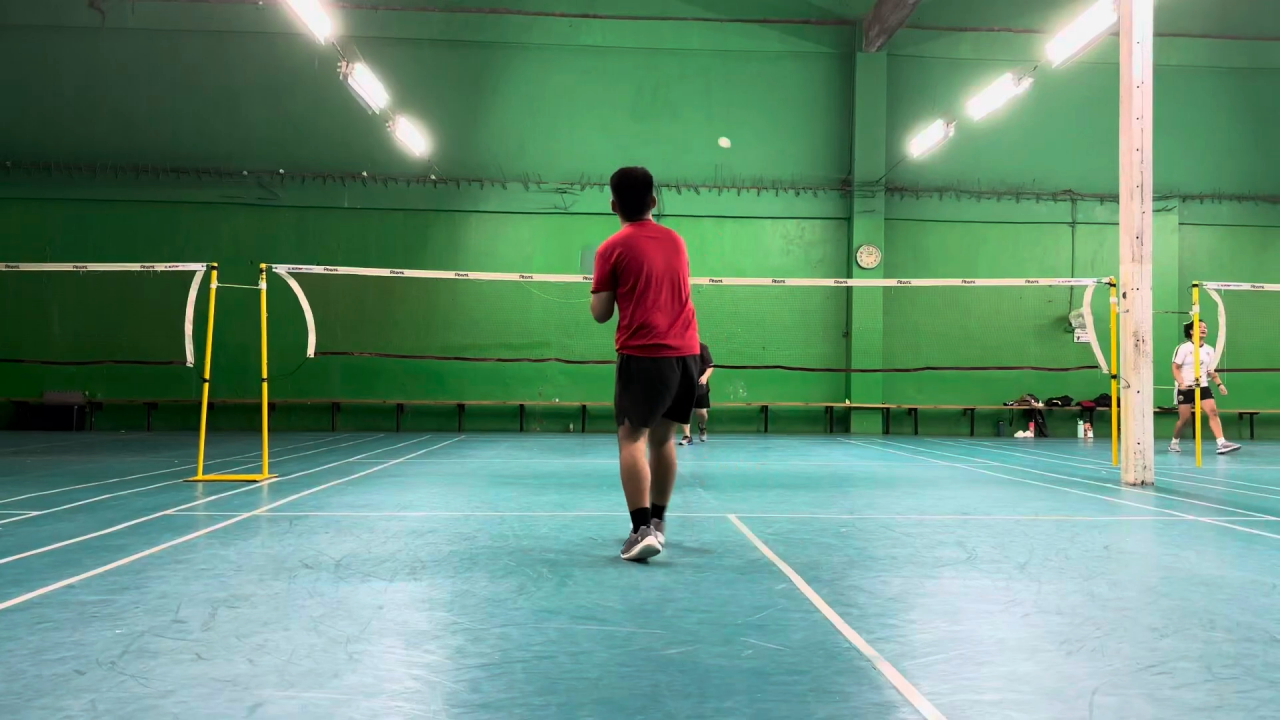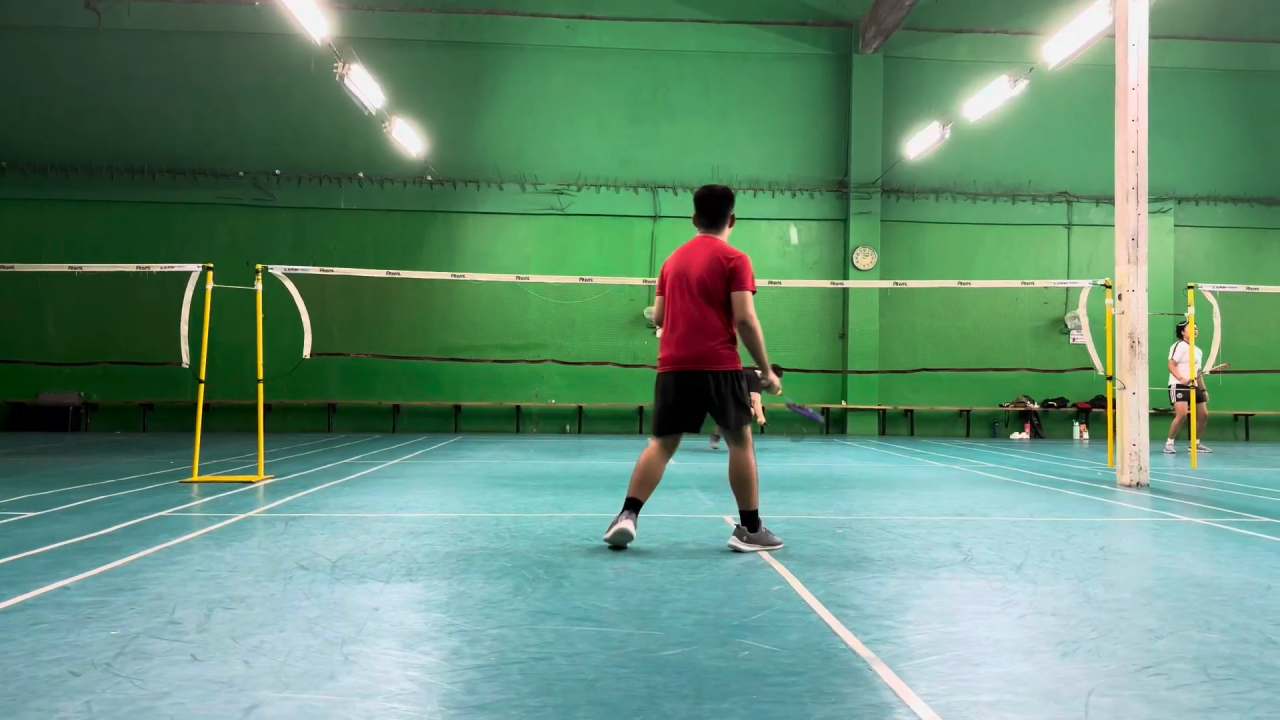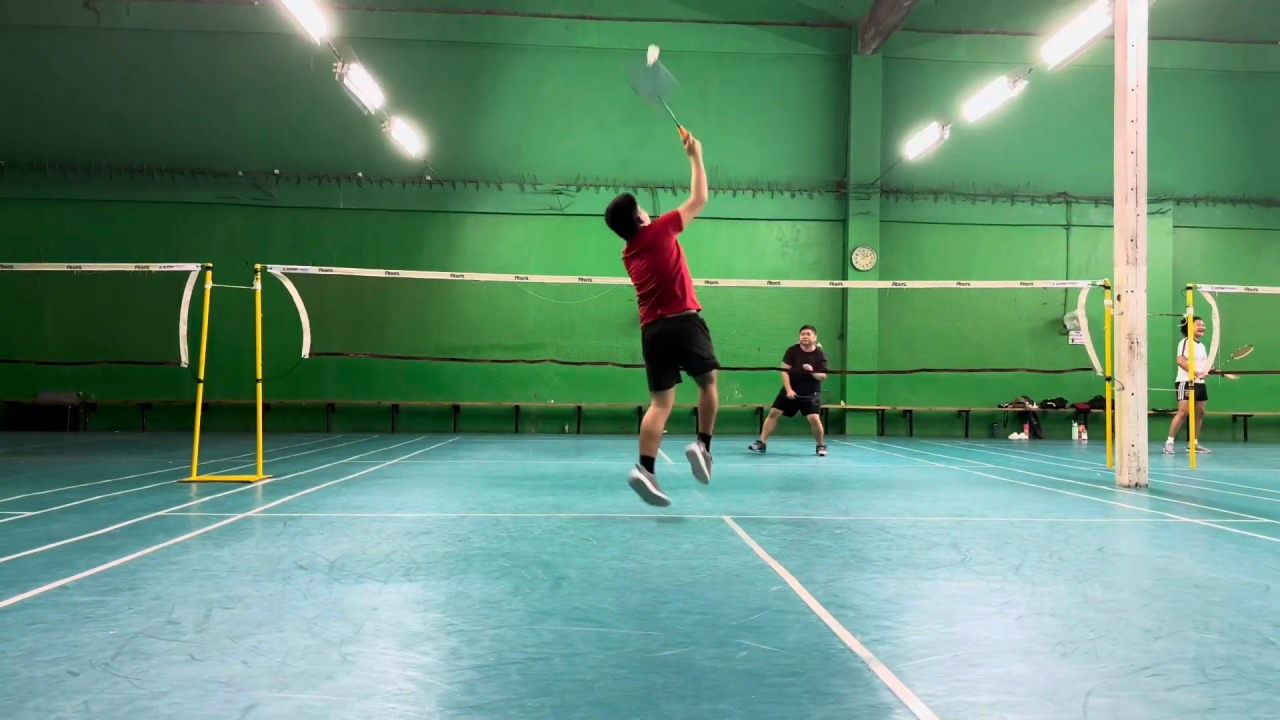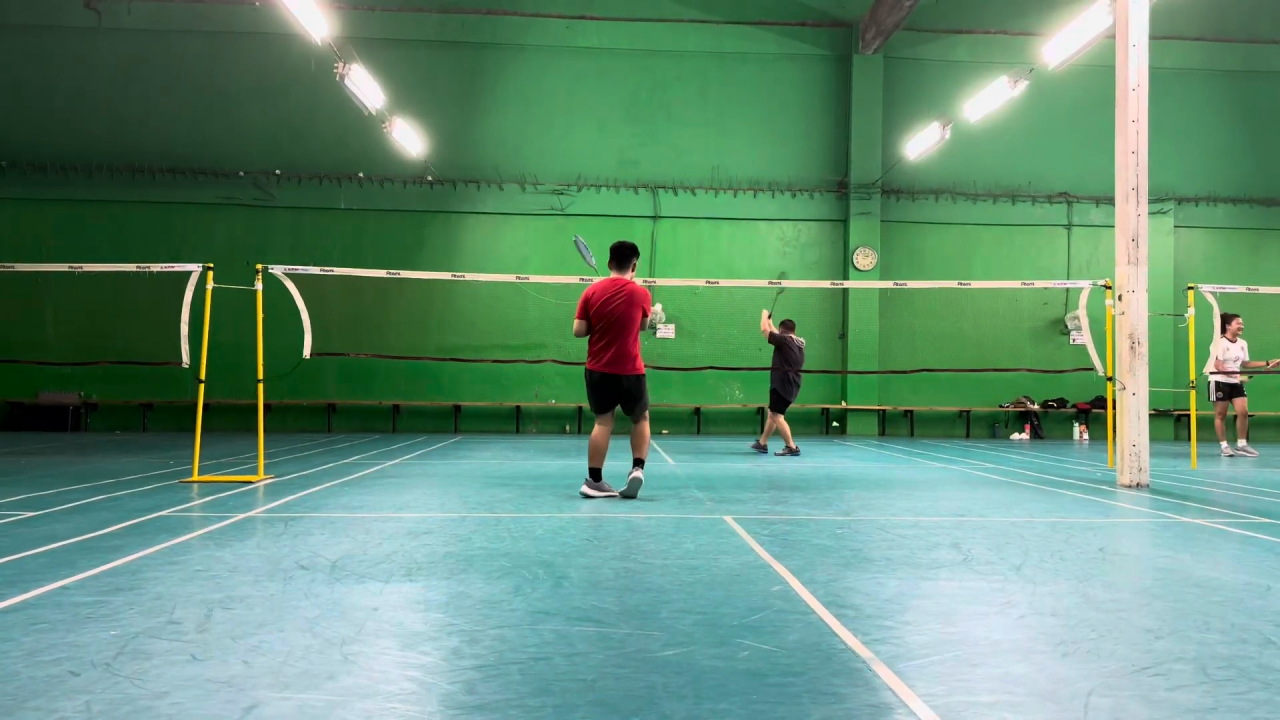
dt=1s
person 1, frame 1
left shoulder: (612, 249)
right shoulder: (676, 241)
left elbow: (600, 313)
left hip: (643, 353)
right hip: (685, 352)
left knee: (633, 438)
right knee: (661, 437)
left ankle: (644, 528)
right ankle: (655, 521)
person 1, frame 2
left shoulder: (674, 259)
right shoulder: (734, 259)
left elbow: (658, 317)
right elbow: (744, 319)
right wrist: (766, 370)
left hip: (672, 366)
right hip: (717, 366)
left knee: (661, 445)
right knee: (740, 442)
left ankle: (626, 517)
right ankle: (750, 529)
person 1, frame 3
left shoulder: (629, 254)
right shoulder: (659, 232)
right elbow: (698, 200)
left wrist: (618, 218)
right wrist: (696, 158)
left hip: (655, 330)
right hip: (685, 322)
left knee: (659, 402)
right knee: (707, 383)
left ankle: (645, 468)
right ankle: (702, 447)
person 1, frame 4
left shoulder: (592, 292)
right shoulder: (641, 294)
left elbow: (579, 331)
left hip: (597, 370)
right hip: (630, 371)
left knee: (603, 423)
right knee: (640, 420)
left ankle: (594, 482)
right ankle: (637, 470)
